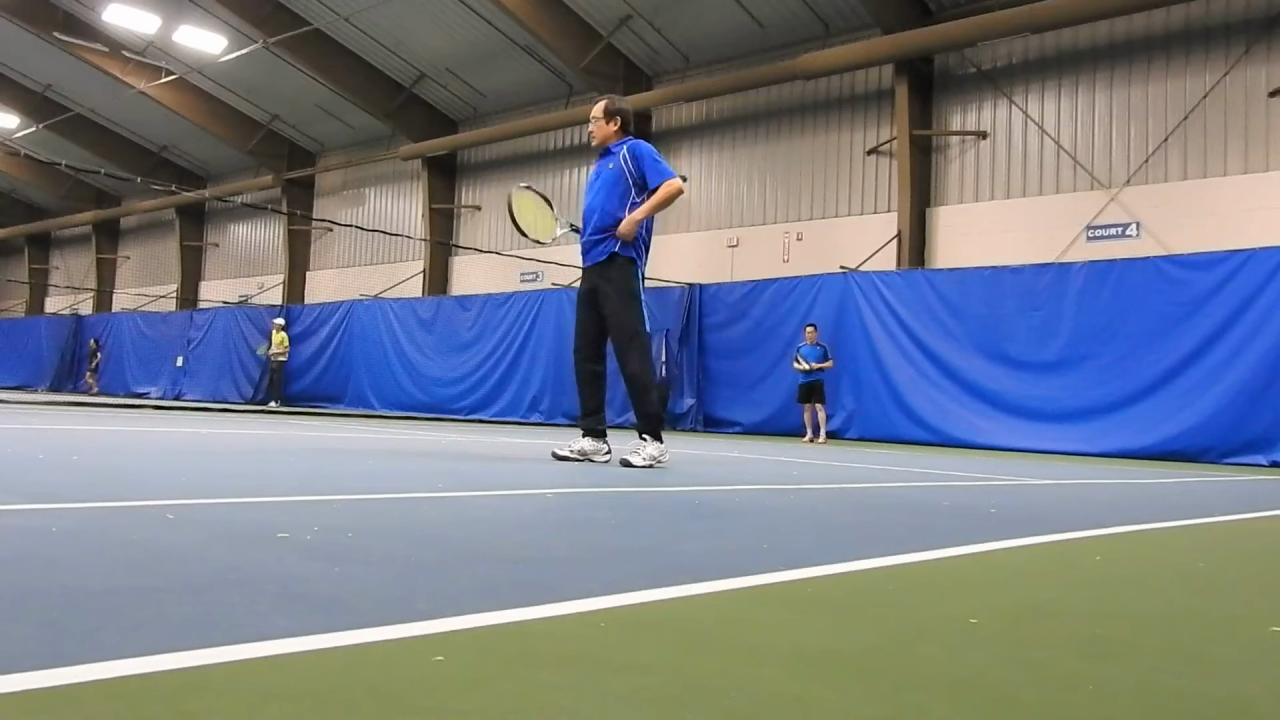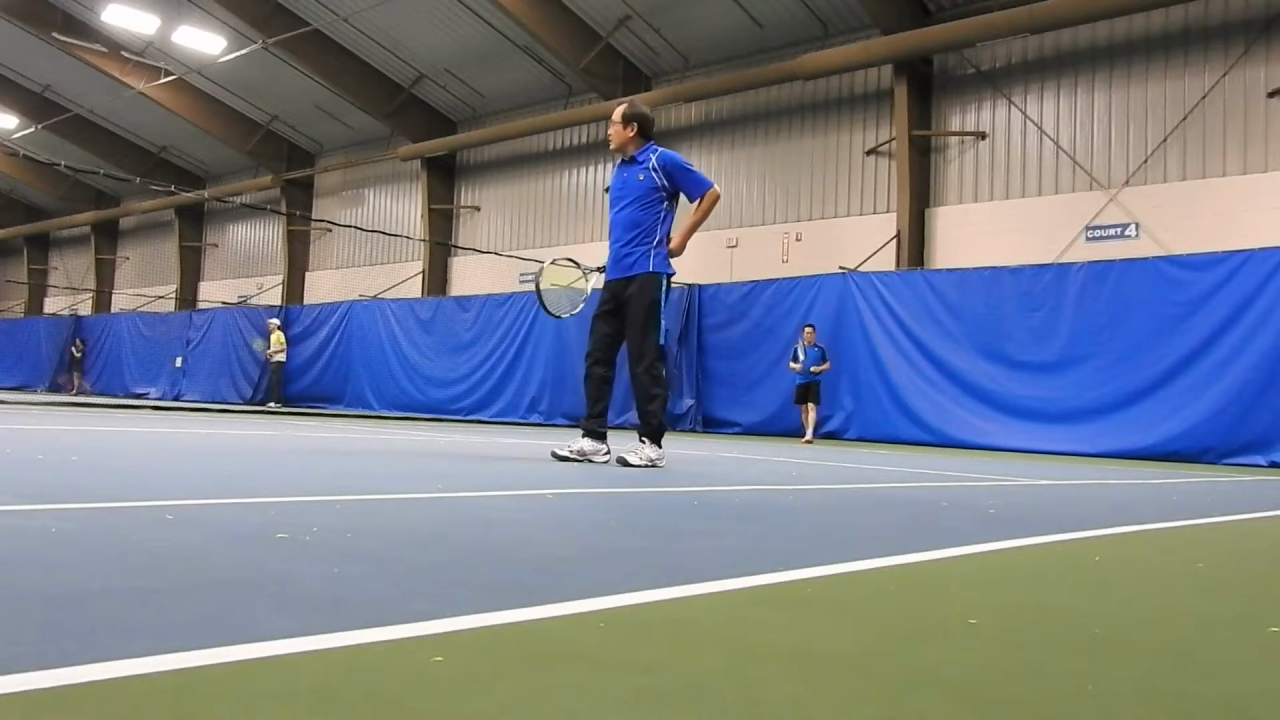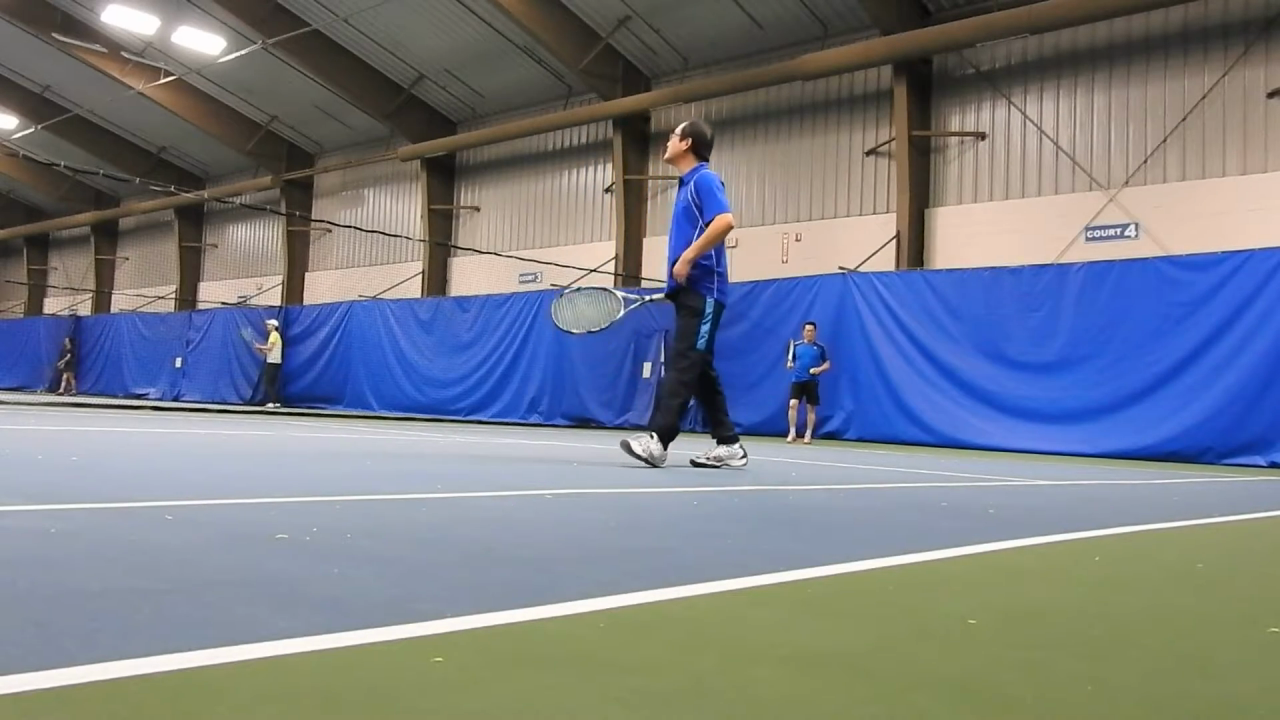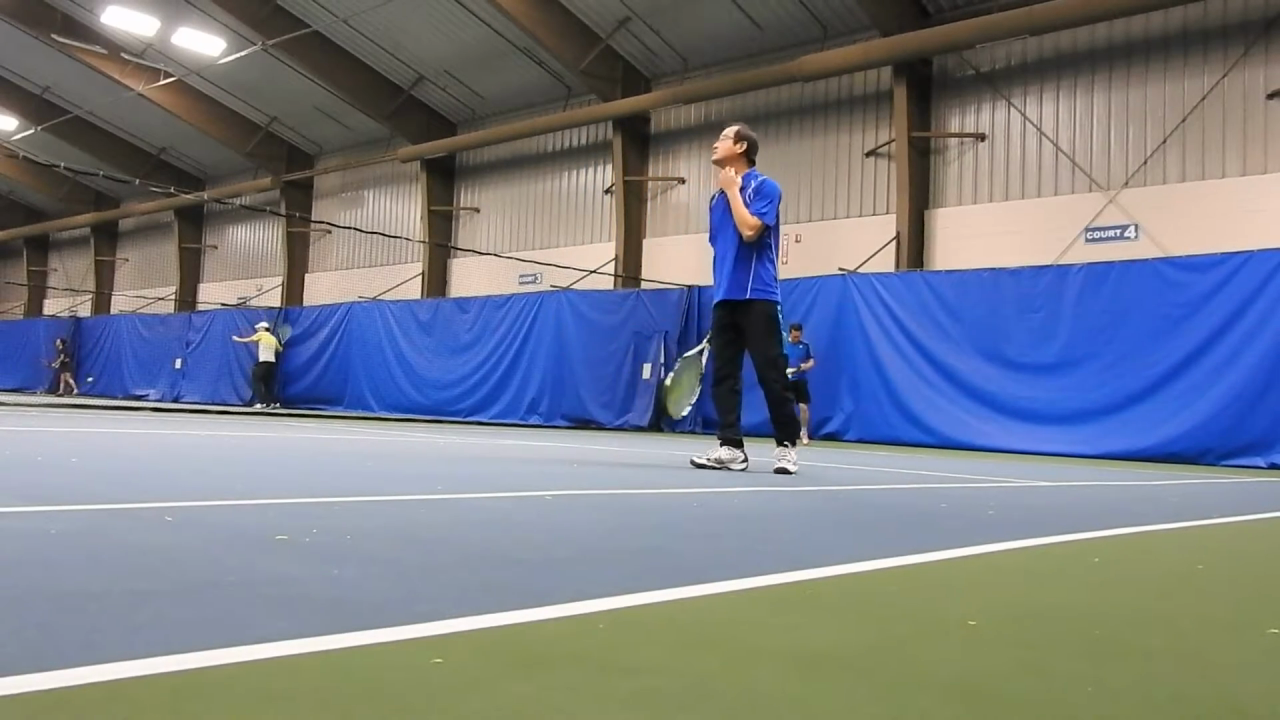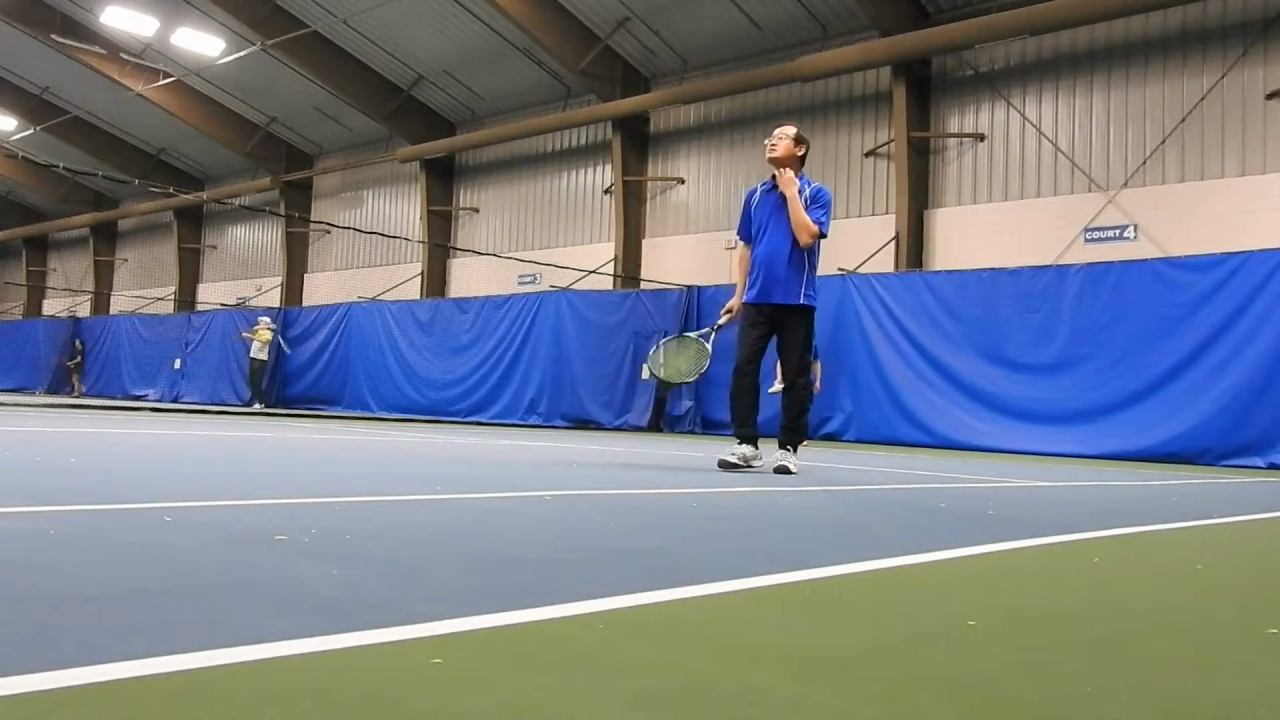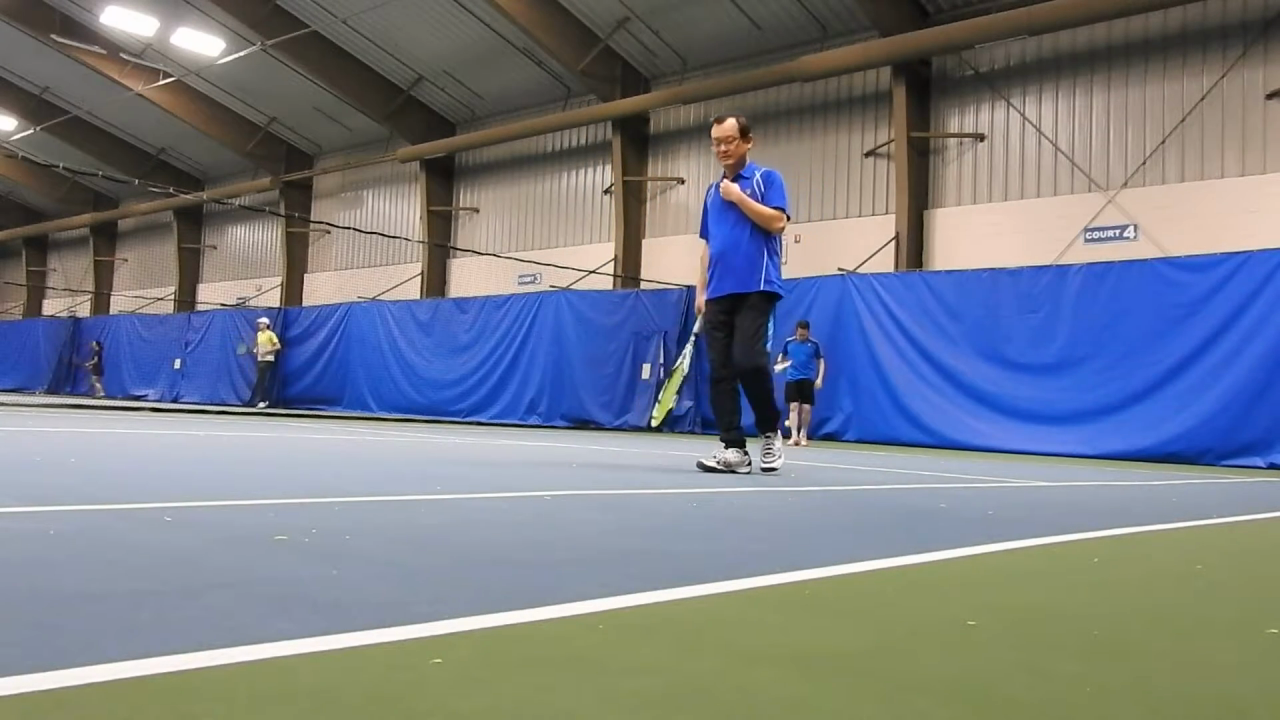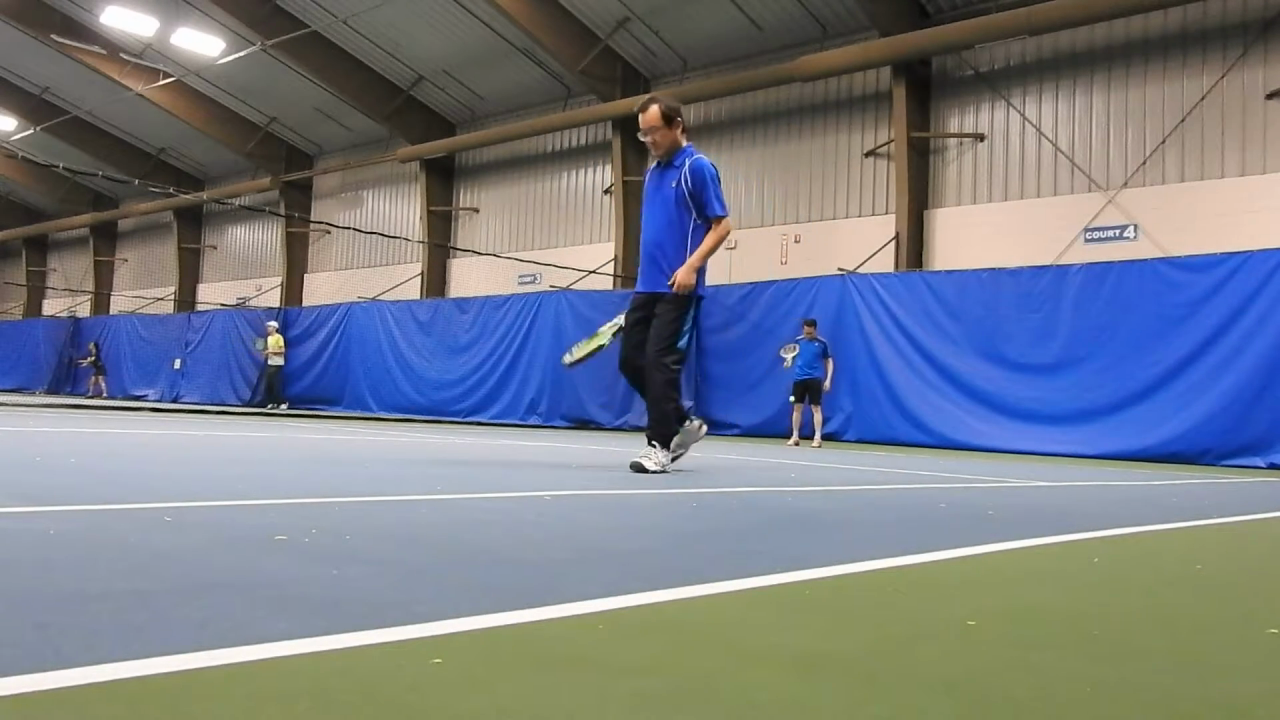
dt=0.7s
person 1, frame 1
left shoulder: (636, 151)
right shoulder: (600, 165)
left elbow: (674, 186)
left wrist: (636, 217)
right wrist: (584, 233)
left hip: (620, 262)
right hip: (593, 265)
left knee: (632, 351)
right knee: (587, 353)
left ankle: (651, 438)
right ankle: (594, 437)
person 1, frame 2
left shoulder: (664, 161)
right shoulder: (618, 169)
left elbow: (711, 194)
left wrist: (682, 237)
left hip: (648, 274)
right hip: (616, 277)
left knee: (644, 359)
right knee: (598, 357)
left ankle: (651, 443)
right ankle: (593, 438)
person 1, frame 3
left shoulder: (704, 179)
right shoulder: (686, 184)
left elbow: (725, 221)
left wrist: (687, 258)
right wrist: (676, 279)
left hip: (702, 290)
right hip: (689, 290)
left knee: (682, 363)
right knee: (698, 368)
left ankle: (657, 439)
right ankle: (728, 444)
person 1, frame 4
left shoulder: (765, 187)
right shoulder: (718, 198)
left elbow: (750, 230)
left wrist: (733, 190)
left hip: (758, 296)
right hip: (725, 299)
left knee: (771, 373)
right knee: (723, 374)
left ankle: (786, 445)
right ankle: (731, 447)
person 1, frame 5
left shoulder: (817, 193)
right shoulder: (755, 195)
left elbow: (807, 237)
left wrist: (791, 192)
right wrist: (738, 293)
left hip: (796, 300)
right hip: (757, 299)
left knee: (795, 378)
right knee: (744, 368)
left ankle: (787, 448)
right ankle: (746, 444)
person 1, frame 6
left shoulder: (766, 179)
right shoulder: (713, 192)
left elbow: (778, 222)
left wrist: (739, 197)
right wrist: (701, 288)
left hip: (756, 288)
right hip: (720, 292)
left knee: (749, 362)
right knee: (720, 371)
left ankle: (770, 430)
right ankle: (734, 447)
person 1, frame 7
left shoulder: (698, 168)
right shoulder: (652, 172)
left elbow: (721, 227)
left wrist: (691, 267)
left hip: (677, 288)
right hip: (647, 287)
left knee: (662, 362)
right knee: (630, 360)
left ankle: (660, 445)
right ankle: (683, 423)
